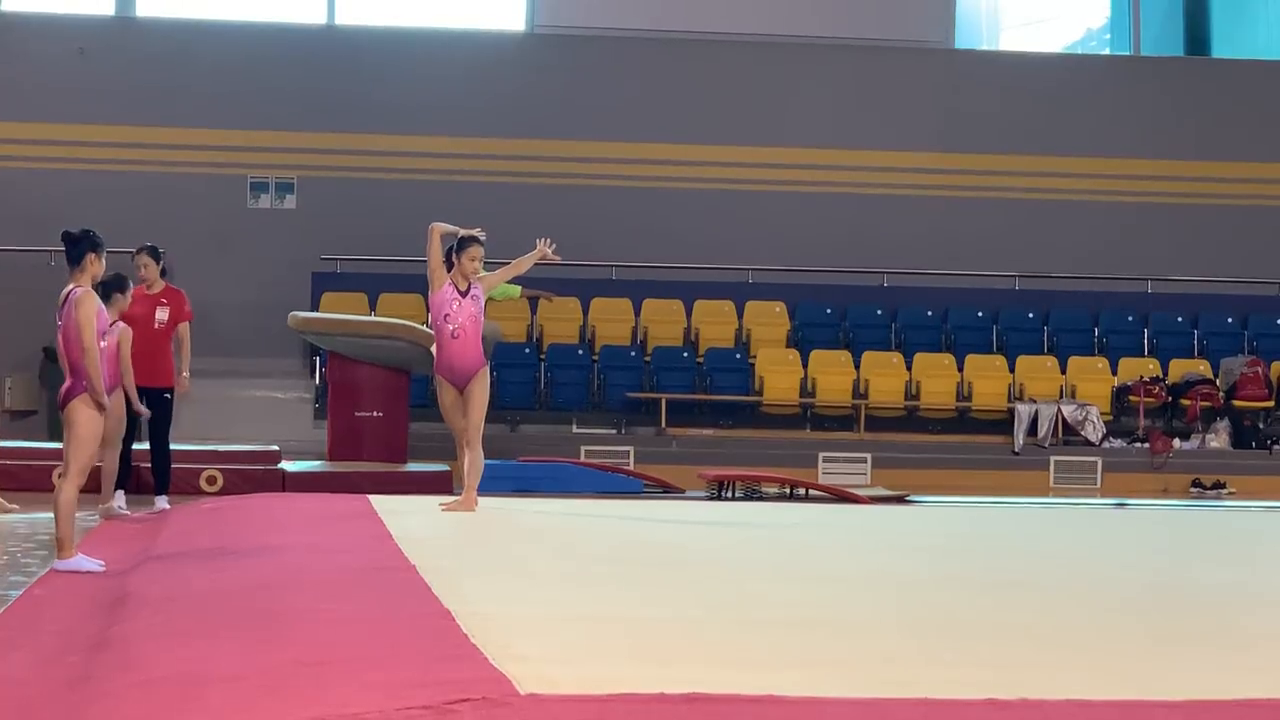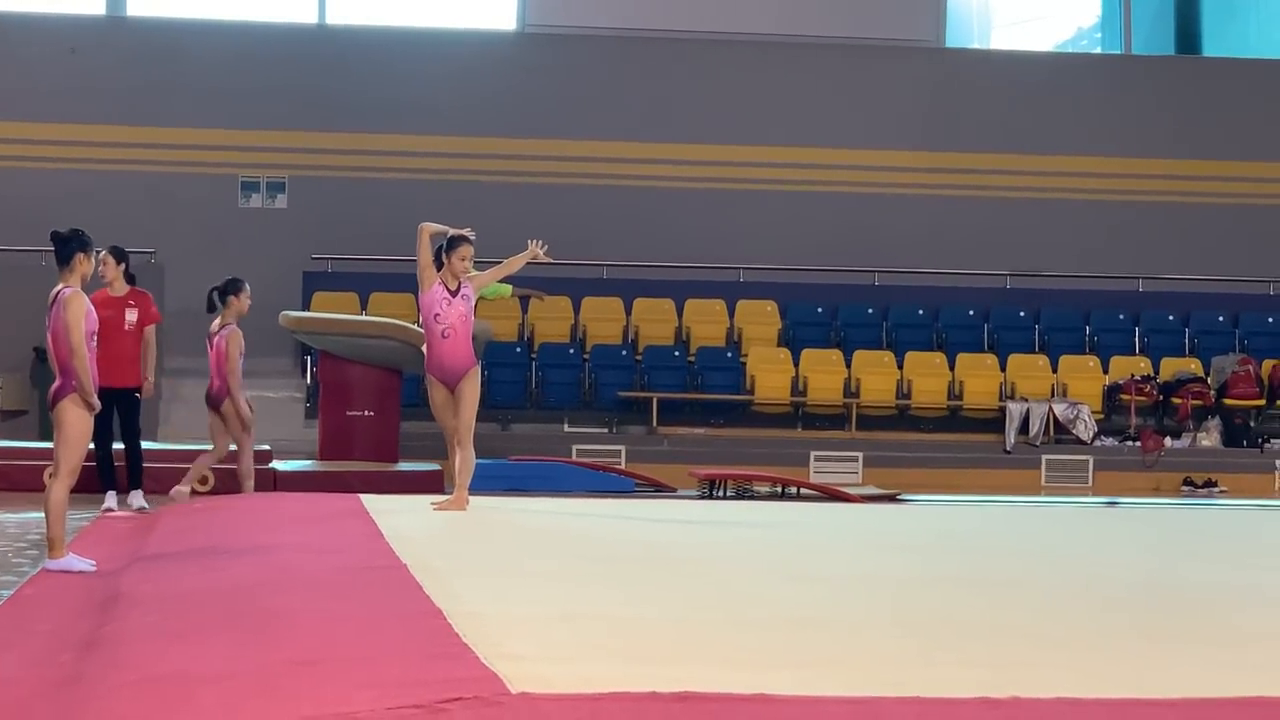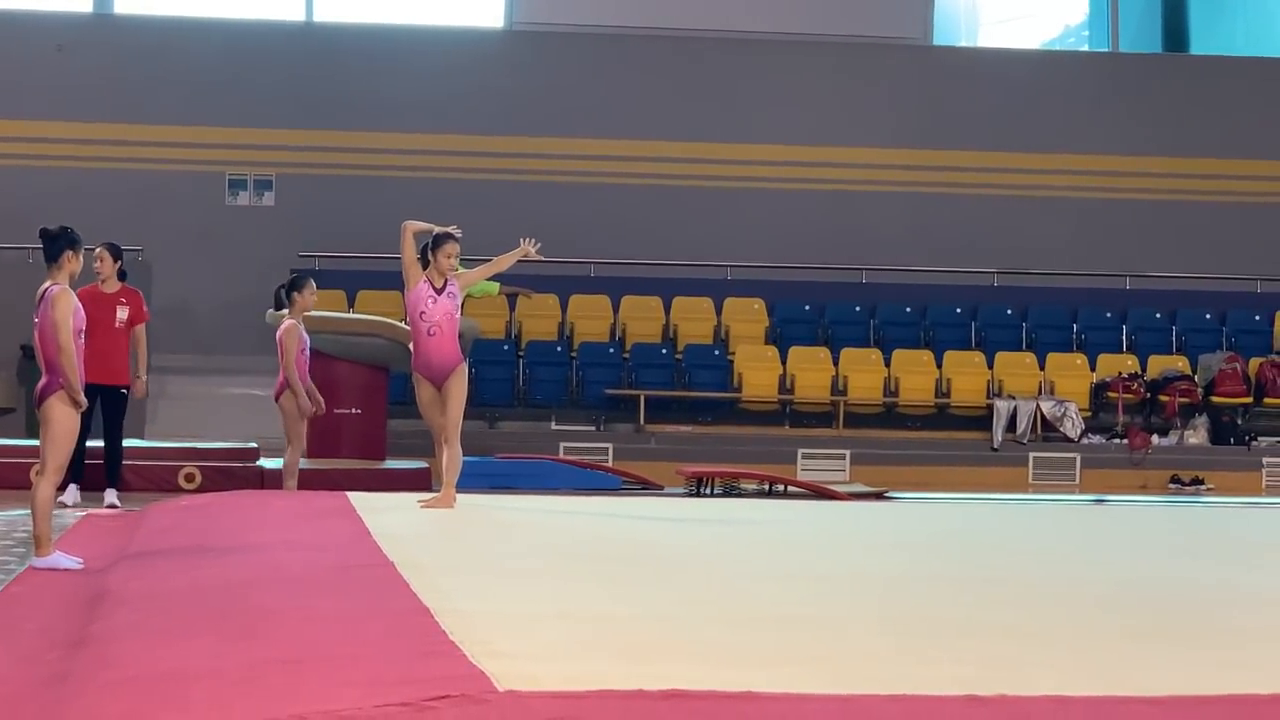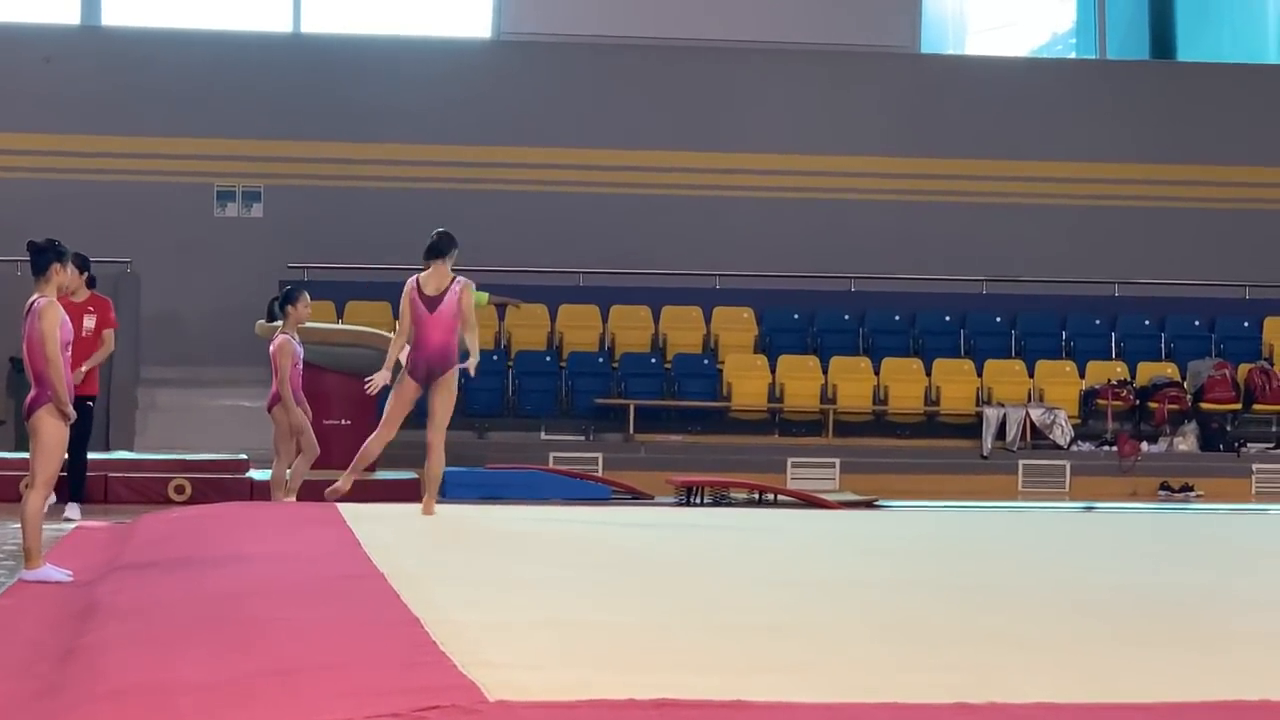
dt=1s
person 1, frame 1
left shoulder: (67, 296)
right shoulder: (86, 297)
left elbow: (65, 347)
right elbow: (89, 349)
right wrist: (101, 395)
left hip: (74, 392)
right hip: (85, 395)
left knee: (71, 477)
right knee: (74, 477)
left ankle: (67, 551)
right ankle: (65, 554)
person 1, frame 2
left shoulder: (57, 295)
right shoulder: (75, 297)
right elbow: (77, 350)
right wrist: (90, 396)
left hip: (64, 392)
right hip: (74, 395)
left knee: (62, 477)
right knee: (64, 477)
left ankle: (59, 551)
right ankle: (56, 554)
person 1, frame 3
left shoulder: (45, 293)
right shoulder: (63, 294)
left elbow: (42, 343)
right elbow: (65, 348)
right wrist: (77, 394)
left hip: (50, 390)
right hip: (61, 393)
left knee: (48, 474)
right knee: (50, 475)
left ankle: (46, 548)
right ankle: (43, 552)
person 1, frame 4
left shoulder: (33, 305)
right shoulder: (50, 307)
left elbow: (31, 357)
right elbow: (53, 360)
right wrist: (65, 405)
left hip: (39, 402)
right hip: (49, 405)
left knee: (38, 487)
right knee: (41, 487)
left ankle: (35, 561)
right ankle: (33, 564)
person 2, frame 1
left shoulder: (481, 286)
right shoulder: (439, 281)
left elbow: (514, 269)
right elbow: (435, 230)
left wrist: (538, 254)
right wrist: (462, 232)
left hip: (475, 370)
right hip: (446, 373)
left knee: (473, 437)
right knee: (460, 438)
left ankle: (469, 497)
right ankle: (466, 494)
person 2, frame 2
left shoulder: (471, 285)
right shoulder: (429, 280)
left elbow: (505, 269)
right elbow: (424, 229)
left wrist: (530, 254)
right wrist: (451, 232)
left hip: (466, 370)
right hip: (436, 373)
left knee: (464, 437)
right knee: (451, 438)
left ankle: (460, 495)
right ankle: (457, 493)
person 2, frame 3
left shoulder: (458, 283)
right shoulder: (415, 279)
left elbow: (494, 266)
right elbow: (407, 228)
left wrist: (523, 251)
right wrist: (436, 229)
left hip: (453, 367)
right hip: (423, 370)
left knee: (451, 435)
right knee: (438, 436)
left ankle: (448, 493)
right ankle: (443, 491)
person 2, frame 4
left shoulder: (411, 285)
right shoulder: (464, 287)
left elbow: (403, 333)
right elbow: (470, 326)
left wrist: (386, 370)
right wrist: (474, 355)
left hip: (416, 364)
right hip: (442, 365)
left knee: (386, 429)
right knee: (436, 440)
left ankle: (348, 478)
right ankle: (428, 503)
person 3, frame 1
left shoulder: (175, 297)
right shoulder: (128, 297)
left elbow: (183, 338)
left wrist: (184, 372)
left hip: (161, 380)
left knee: (159, 439)
right knee: (124, 437)
left ankle: (161, 496)
right ankle: (119, 493)
person 3, frame 2
left shoulder: (142, 299)
right shoulder: (94, 301)
left elbow: (149, 341)
left wrist: (149, 376)
left hip: (130, 382)
right hip: (99, 381)
left knee: (131, 437)
right knee: (102, 440)
left ankle: (136, 492)
right ankle: (110, 493)
person 3, frame 3
left shoulder: (133, 297)
right shoulder: (83, 295)
left elbow: (140, 339)
left wrist: (141, 375)
left hip: (117, 379)
right hip: (85, 376)
left knee: (113, 436)
right knee: (78, 433)
left ankle: (111, 491)
right ankle: (72, 487)
person 3, frame 4
left shoulder: (102, 305)
right shoulder: (56, 304)
left elbow: (108, 345)
left wrist: (83, 370)
left hip: (84, 389)
left knee: (77, 447)
left ankle: (74, 503)
person 4, frame 1
right shoulder: (122, 330)
right elbow: (125, 371)
right wrist: (137, 404)
right hip: (111, 393)
left knee: (108, 446)
right knee: (112, 449)
right ankle: (106, 503)
person 4, frame 2
left shoulder: (215, 328)
right shoulder: (234, 333)
right elbow: (232, 373)
left wrist: (243, 397)
right wrist: (242, 407)
left hip: (214, 393)
right hip: (227, 395)
left knee: (219, 449)
right knee: (246, 447)
left ankle: (182, 488)
person 4, frame 3
left shoulder: (297, 325)
right shoulder: (291, 326)
right elbow: (288, 365)
left wrist: (315, 394)
right wrist: (302, 396)
left hip: (297, 392)
right hip: (291, 392)
left knee: (297, 447)
right knee: (296, 446)
person 4, frame 4
left shoulder: (292, 337)
right shoulder: (284, 341)
right elbow: (282, 380)
left wrist: (304, 405)
right wrist: (293, 413)
left hip: (291, 403)
right hip: (284, 404)
left knee: (311, 450)
right knee: (284, 458)
left ankle: (289, 496)
